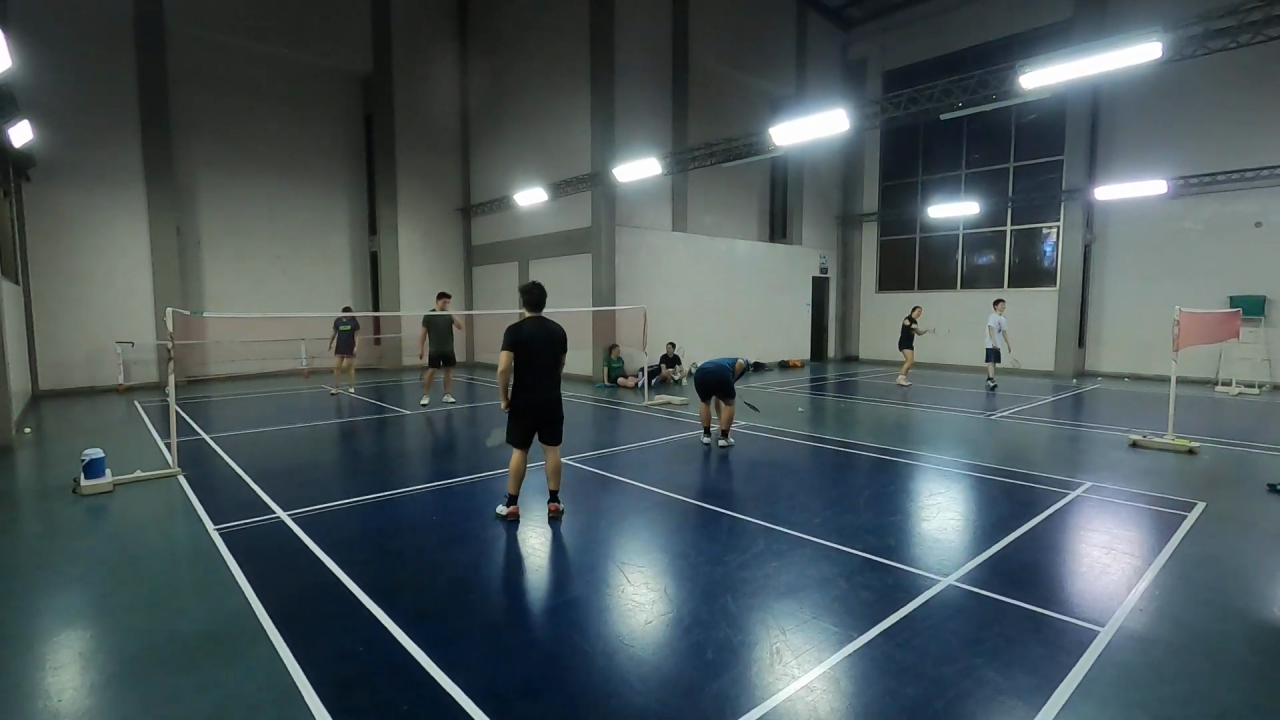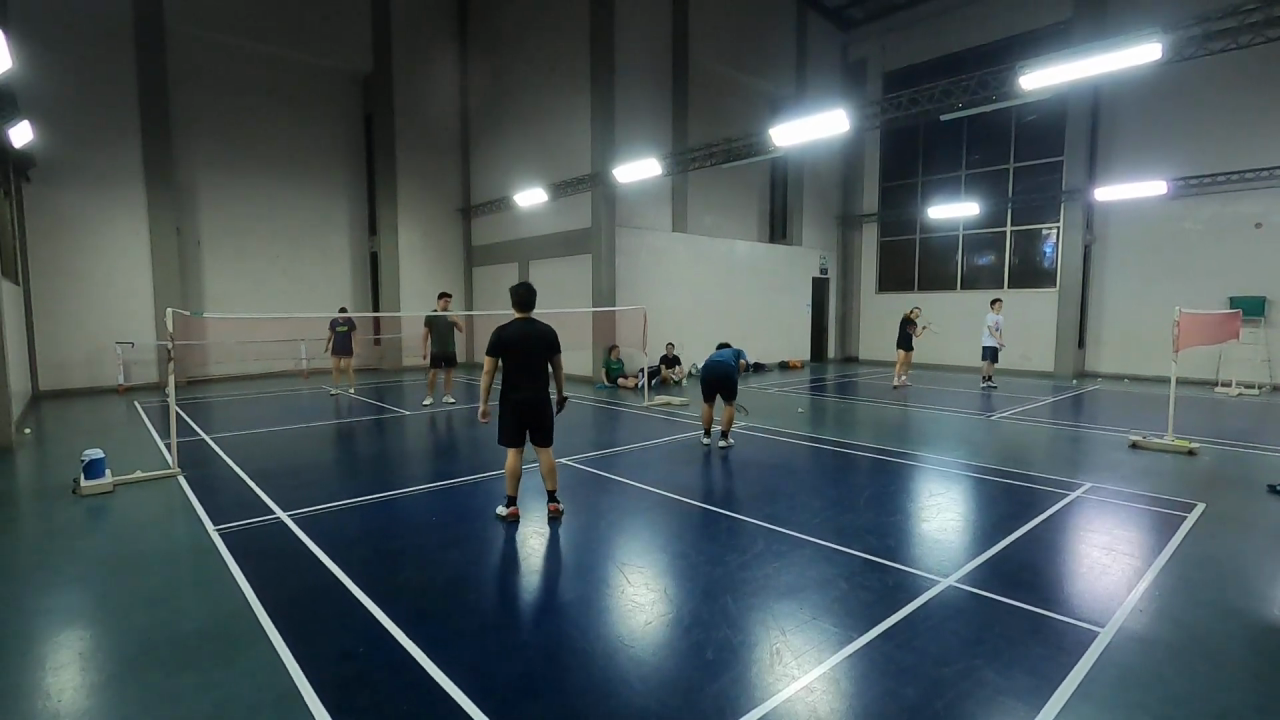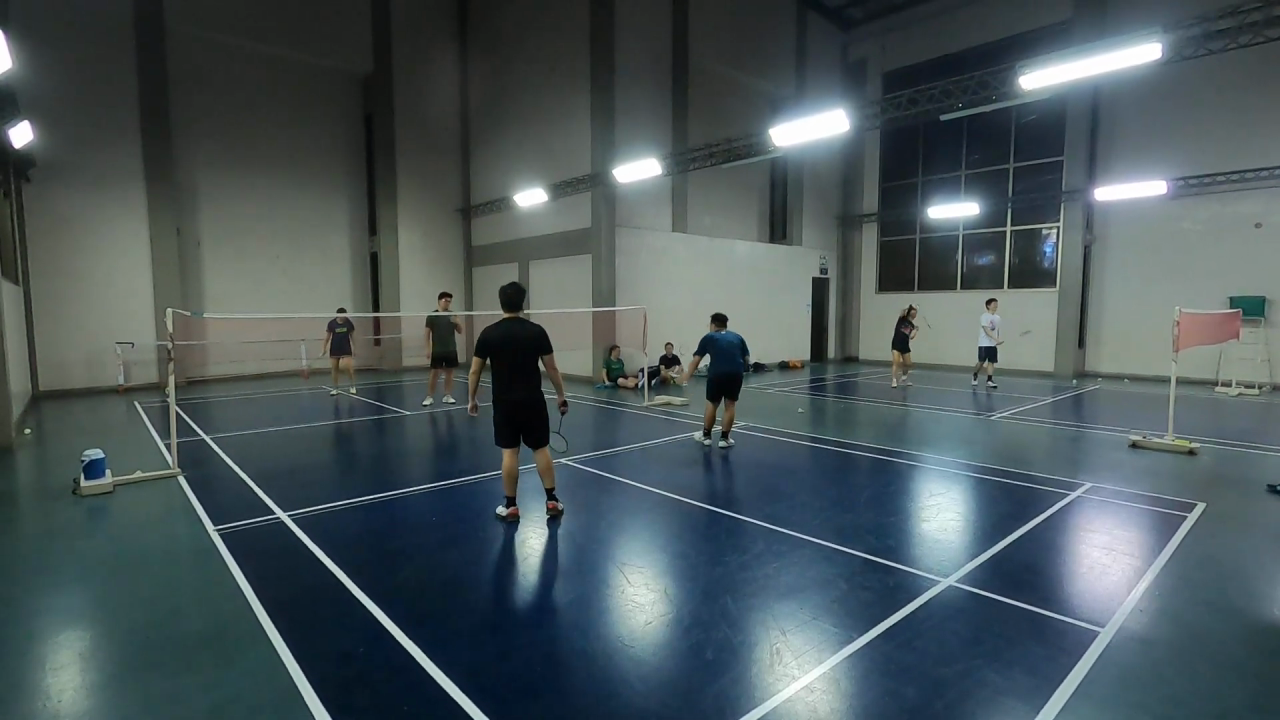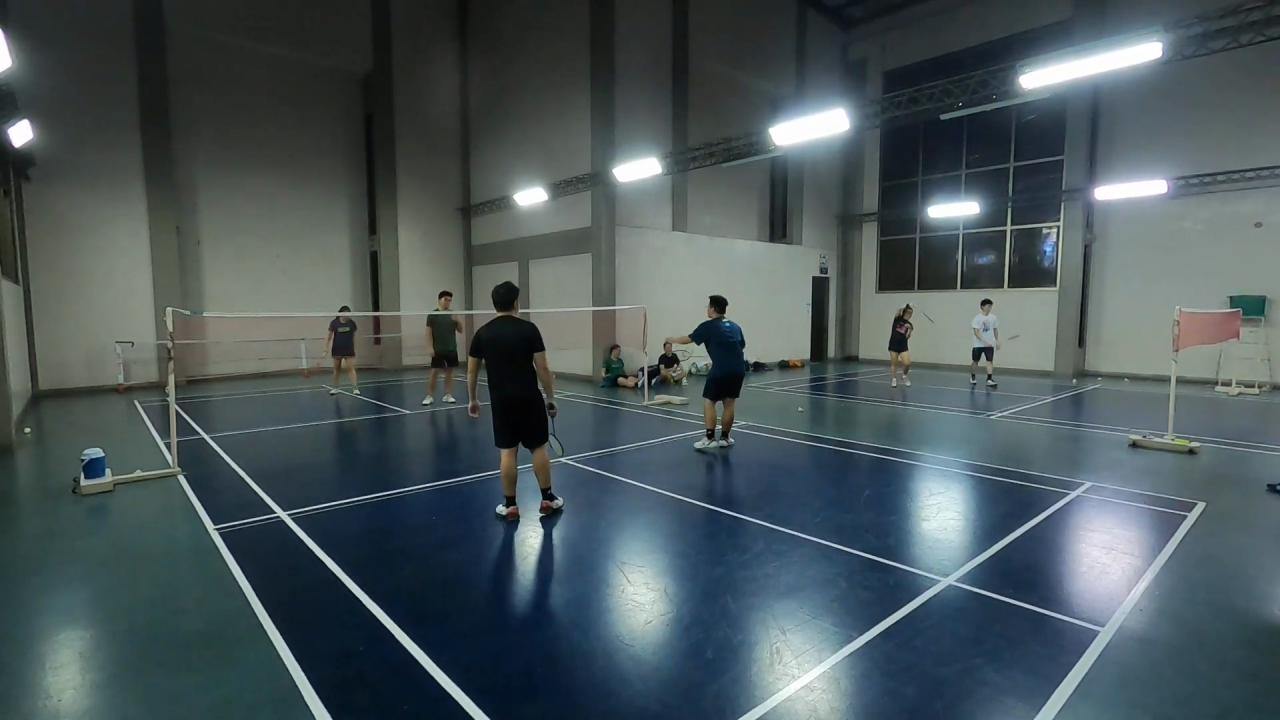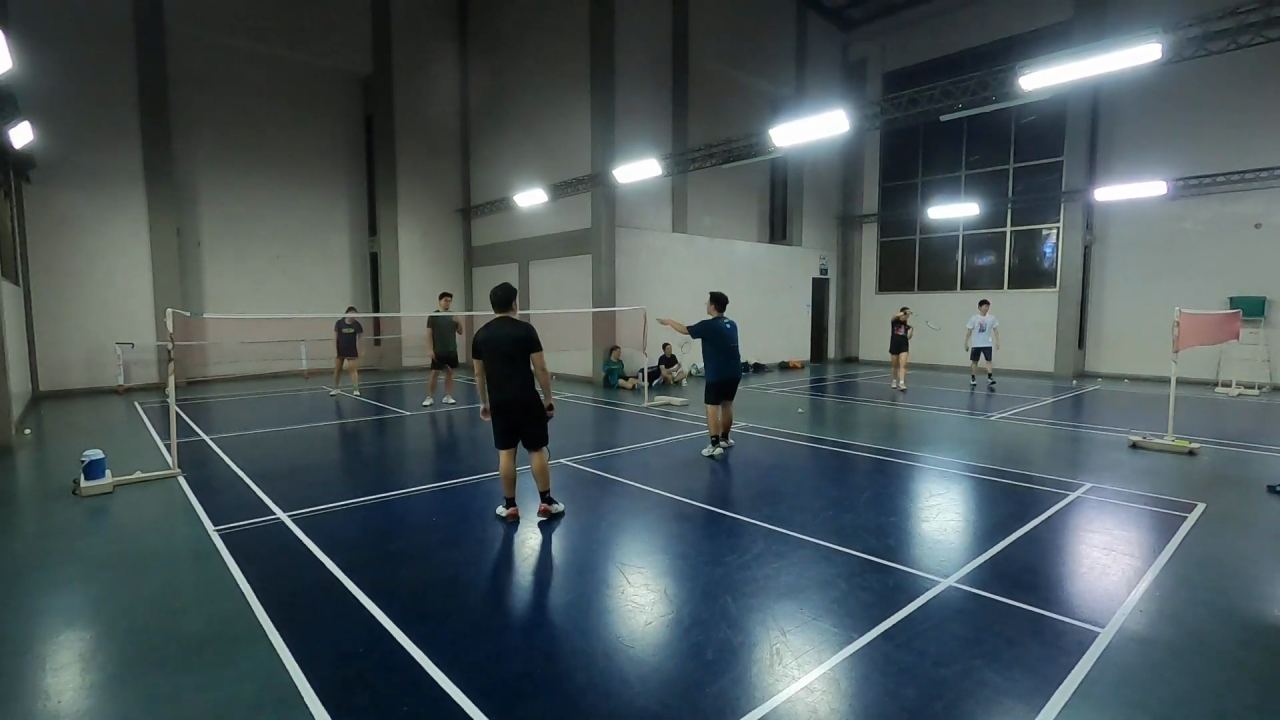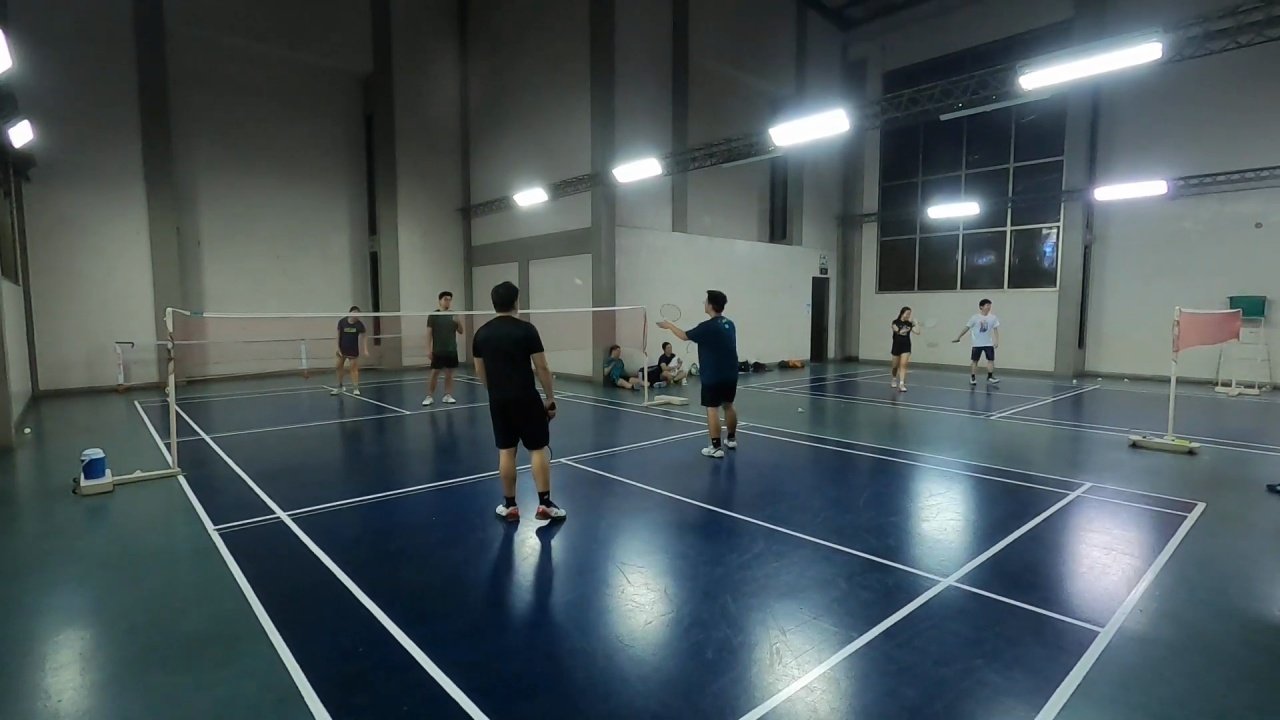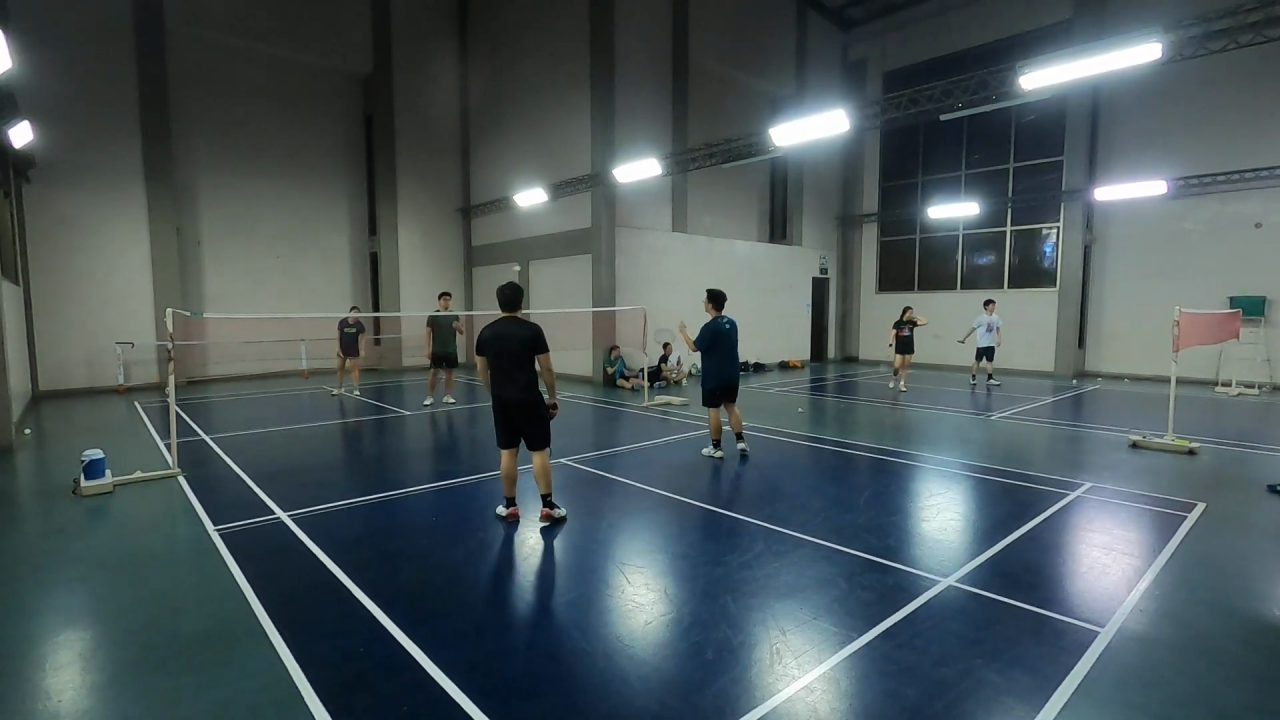
dt=0.2s
person 1, frame 1
left shoulder: (515, 330)
right shoulder: (558, 330)
left elbow: (503, 368)
left wrist: (504, 397)
left hip: (523, 400)
right hip: (551, 399)
left knee: (519, 451)
right knee: (552, 449)
left ankle: (511, 504)
right ankle: (554, 502)
person 1, frame 2
left shoulder: (501, 333)
right shoulder: (548, 332)
left elbow: (488, 371)
right elbow: (558, 368)
left wrist: (483, 403)
right wrist: (561, 393)
left hip: (512, 402)
right hip: (541, 401)
left knee: (514, 452)
right knee: (545, 451)
left ankle: (511, 506)
right ankle: (553, 502)
person 1, frame 3
left shoulder: (489, 333)
right shoulder: (536, 331)
left elbow: (474, 370)
right elbow: (551, 368)
left wrist: (472, 398)
right wrist: (561, 396)
left hip: (504, 402)
right hip: (533, 400)
left knee: (509, 453)
right knee: (541, 449)
left ankle: (510, 506)
right ankle: (552, 500)
person 1, frame 4
left shoulder: (483, 333)
right shoulder: (528, 329)
left elbow: (471, 371)
right elbow: (542, 368)
left wrist: (473, 399)
right wrist: (550, 398)
left hip: (501, 401)
right hip: (529, 399)
left knee: (507, 452)
right knee: (539, 447)
left ankle: (510, 505)
right ankle: (547, 499)
person 1, frame 5
left shoulder: (481, 335)
right shoulder: (525, 329)
left elbow: (479, 374)
right elbow: (540, 368)
left wrist: (484, 402)
right wrist: (548, 399)
left hip: (499, 402)
right hip: (526, 400)
left knee: (506, 453)
right knee: (537, 451)
left ankle: (510, 506)
right ankle: (546, 502)
person 1, frame 6
left shoulder: (482, 333)
right shoulder: (526, 329)
left elbow: (480, 372)
right elbow: (542, 368)
right wrist: (550, 398)
left hip: (499, 401)
right hip: (526, 399)
left knee: (506, 452)
right knee: (538, 450)
left ankle: (510, 506)
right ankle: (545, 504)
person 1, frame 7
left shoulder: (486, 333)
right shoulder: (532, 330)
left elbow: (482, 371)
right elbow: (547, 369)
right wrist: (552, 398)
left hip: (502, 402)
right hip: (529, 400)
left knee: (508, 453)
right knee: (539, 452)
left ankle: (510, 506)
right ankle: (547, 506)
